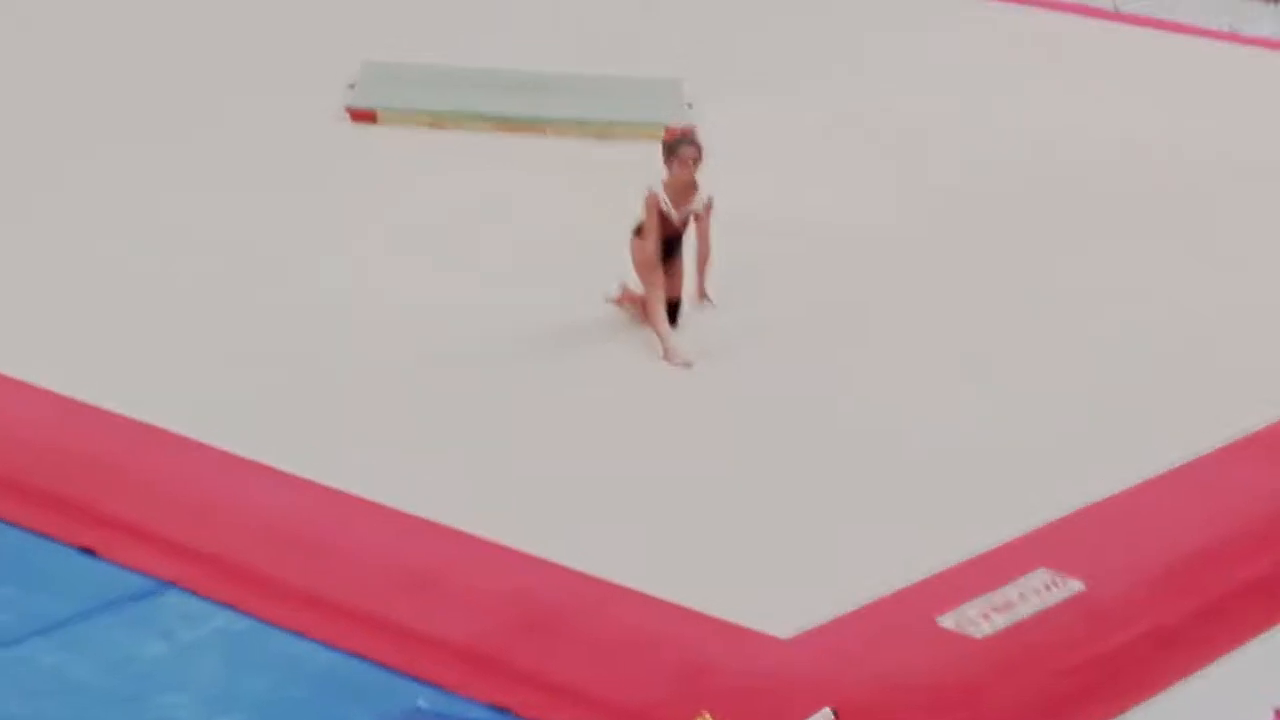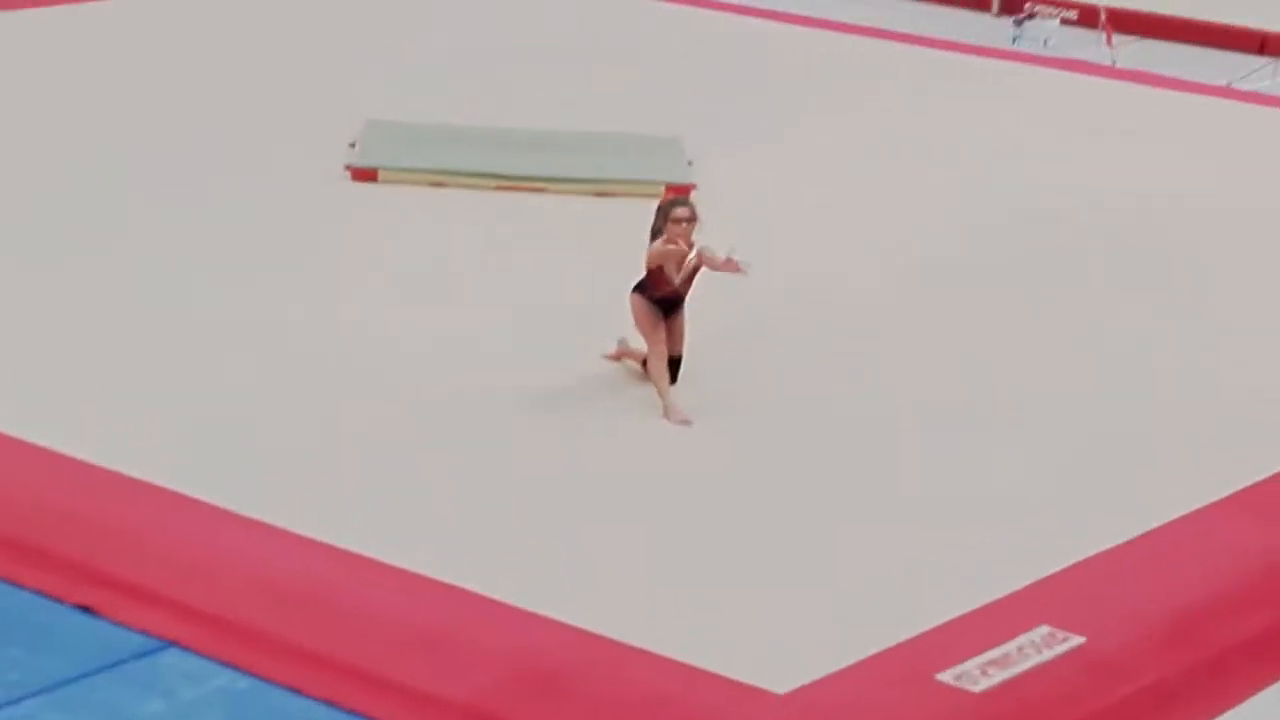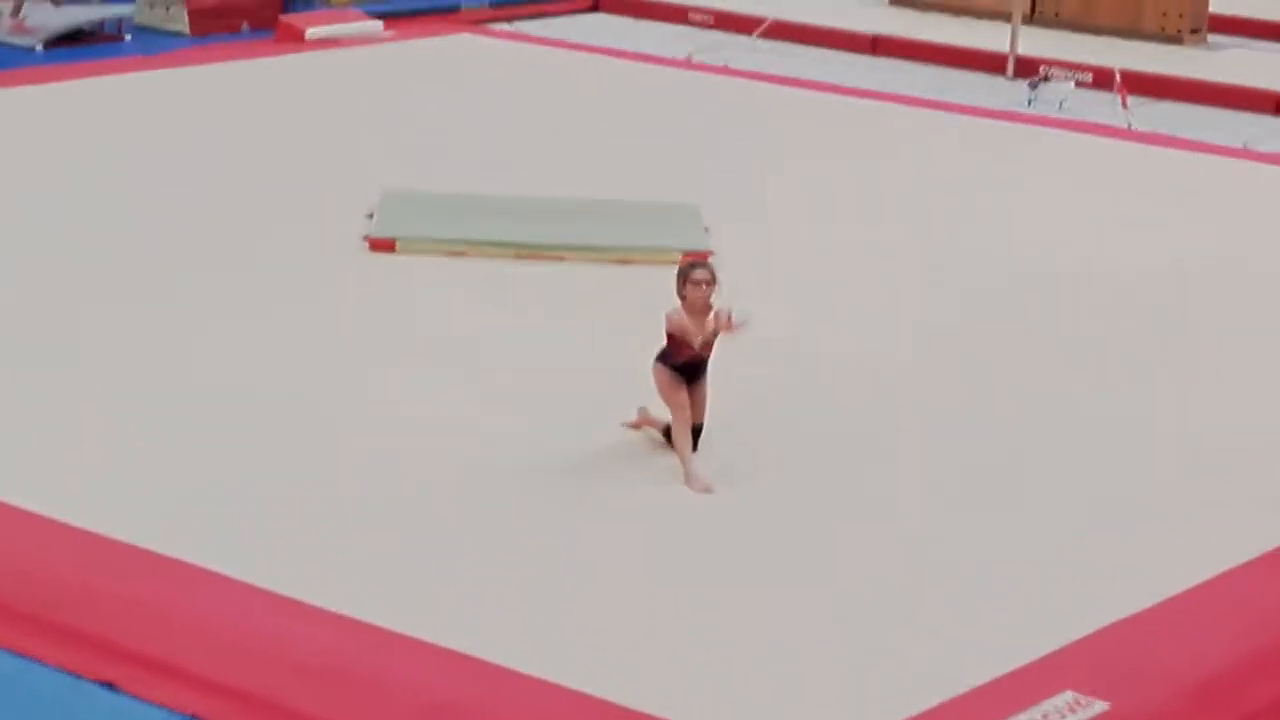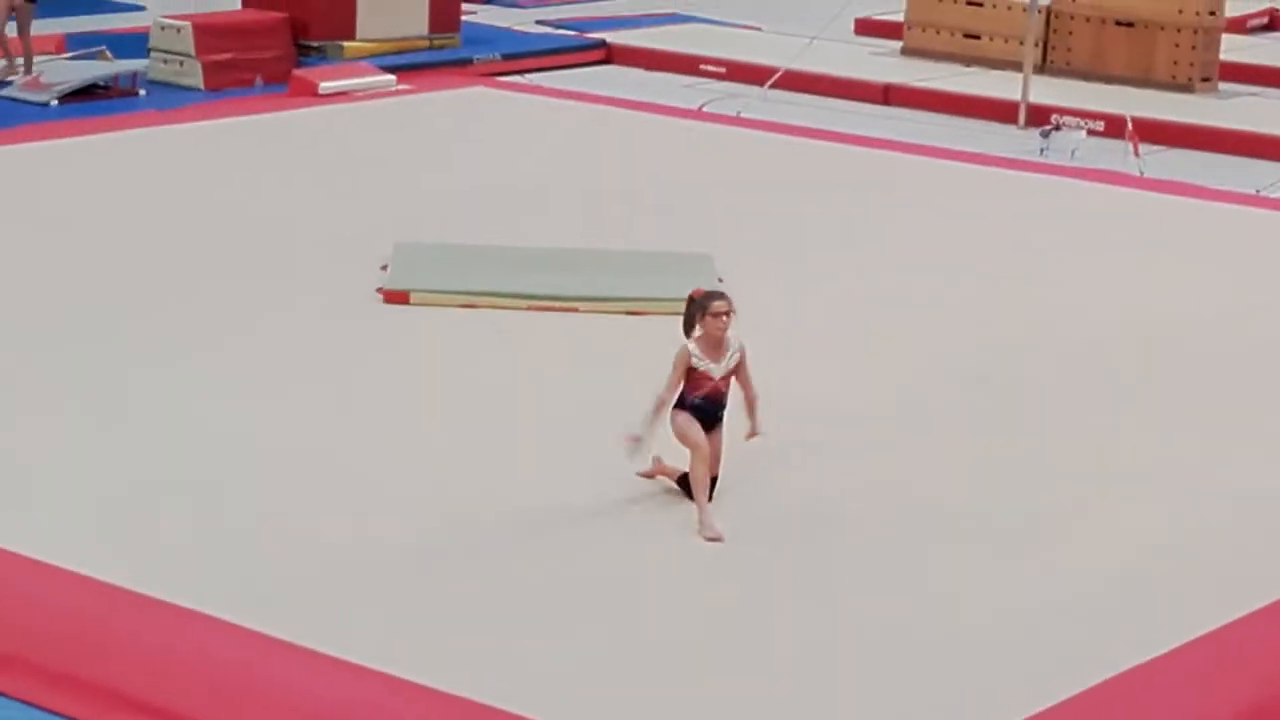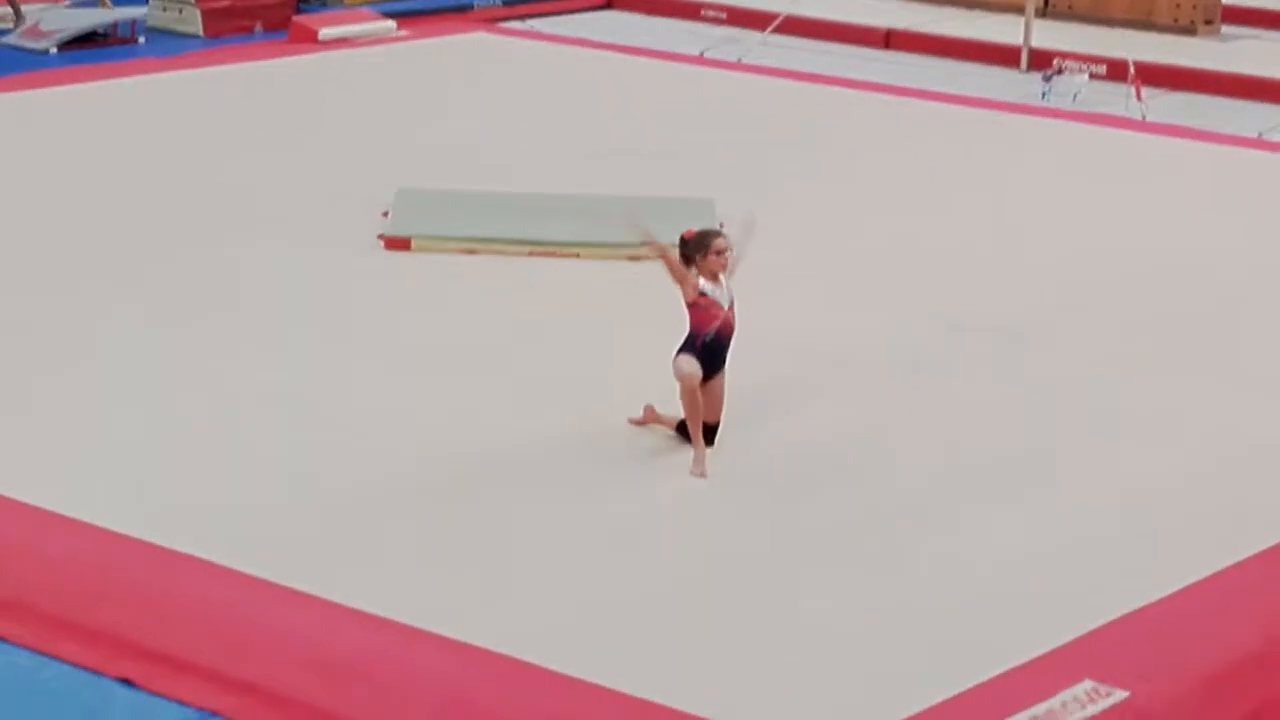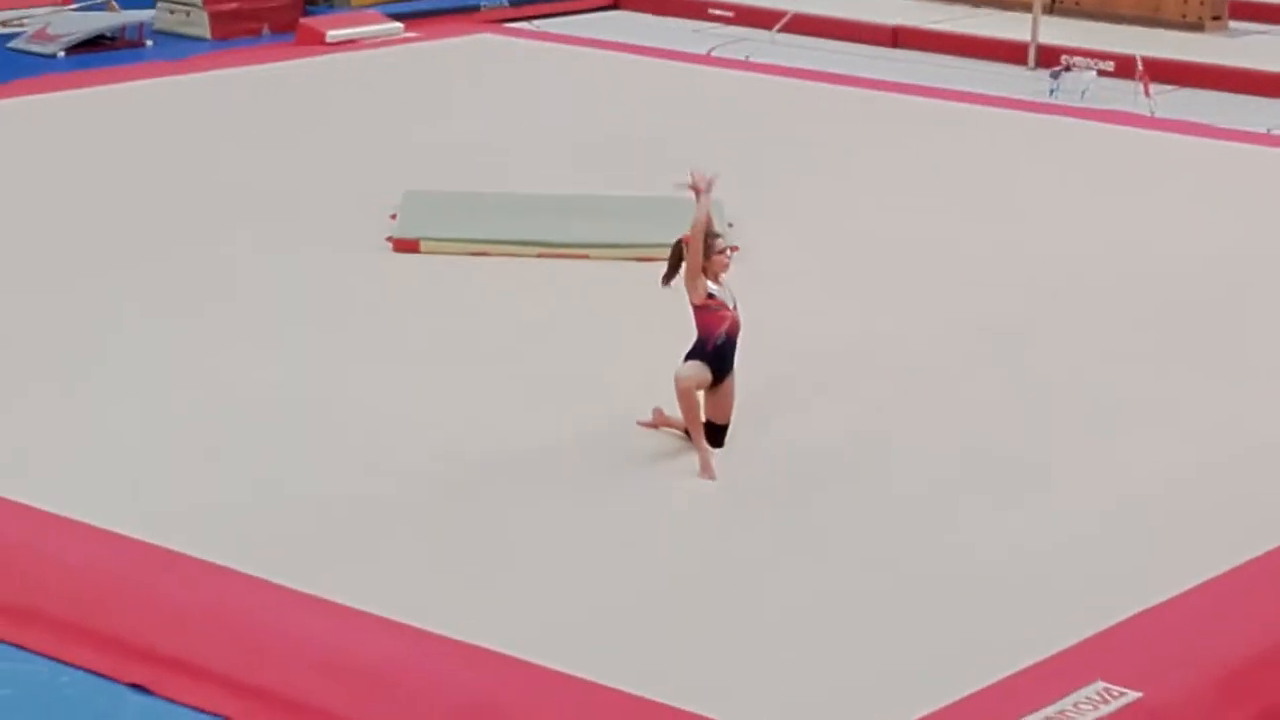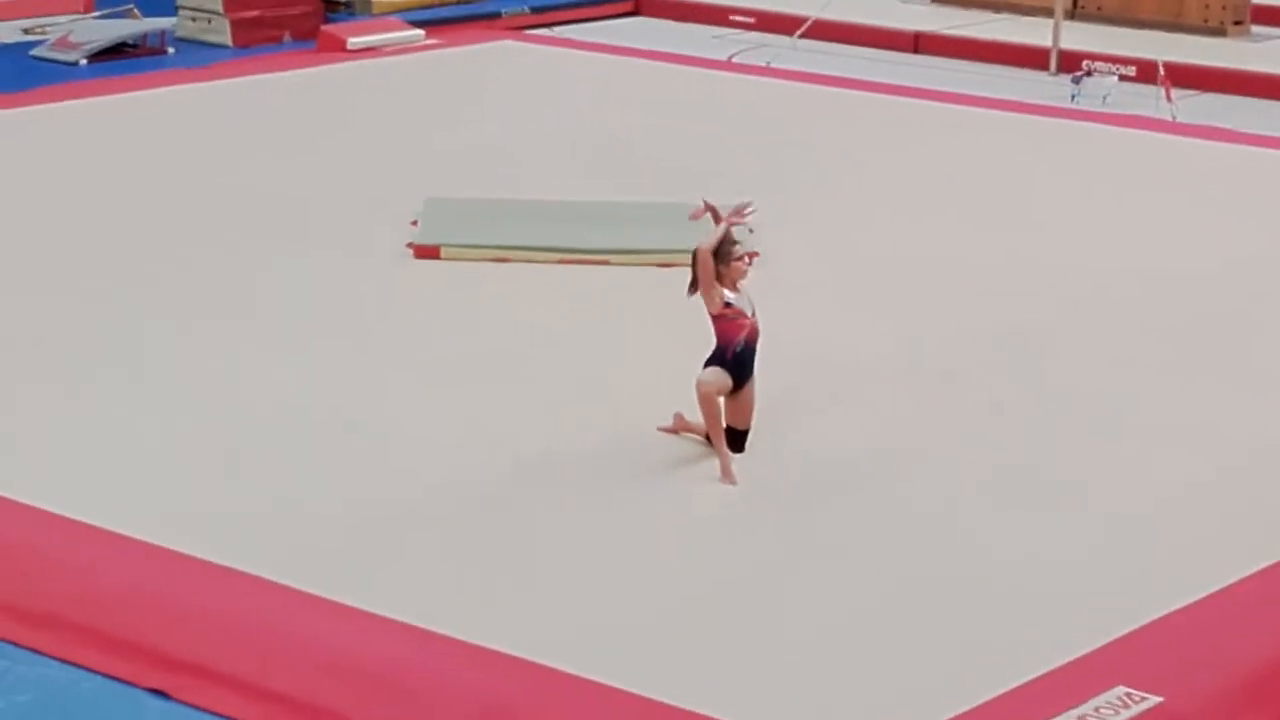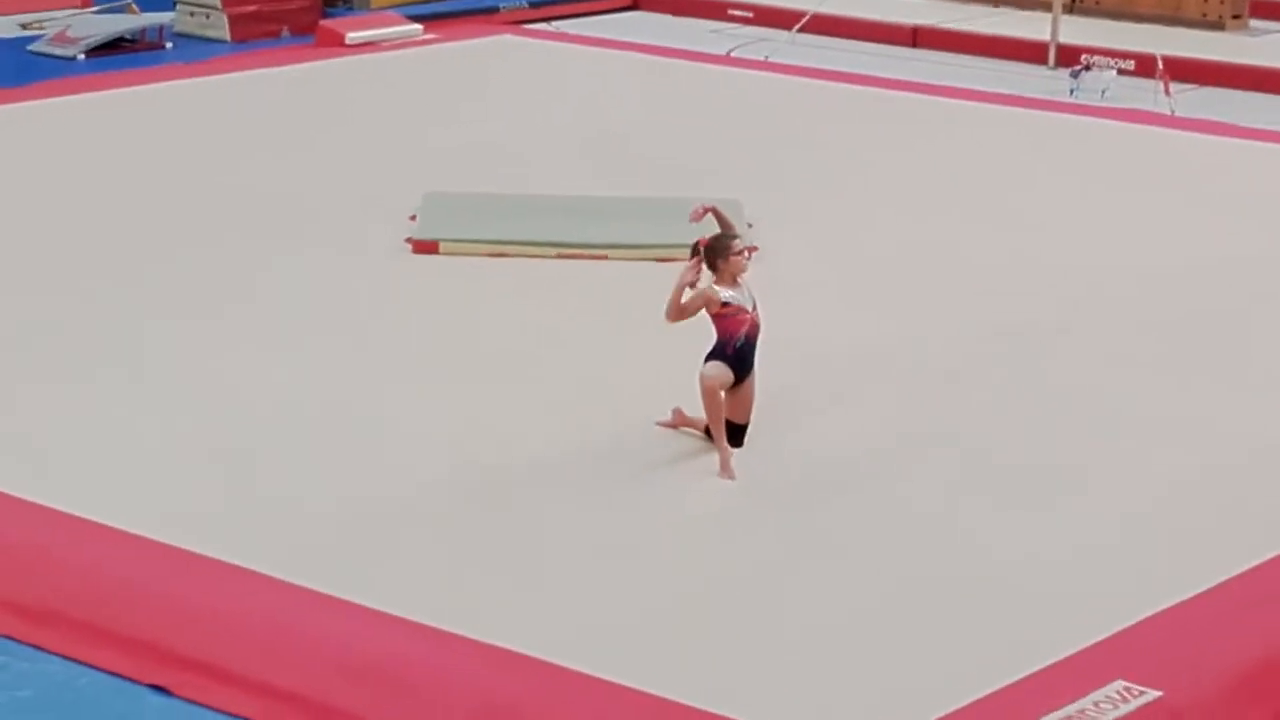
dt=0.3s
person 1, frame 1
left shoulder: (703, 199)
right shoulder: (655, 194)
left elbow: (703, 242)
right elbow: (651, 243)
left wrist: (701, 284)
left hip: (674, 247)
right hip: (645, 242)
left knee: (671, 317)
right knee: (656, 288)
left ankle: (628, 294)
right ankle: (669, 347)
person 1, frame 2
left shoulder: (699, 252)
right shoulder: (656, 251)
left elbow: (712, 261)
right elbow: (668, 254)
left wrist: (723, 265)
right wrist: (677, 251)
left hip: (674, 304)
right hip: (646, 300)
left knee: (671, 373)
right knee: (658, 346)
left ankle: (627, 351)
right ankle: (669, 405)
person 1, frame 3
left shoulder: (718, 314)
right shoulder: (675, 316)
left elbow: (721, 326)
right elbow: (688, 328)
left wrist: (726, 326)
right wrist: (702, 326)
left hip: (697, 369)
right hip: (669, 368)
left knee: (692, 439)
right knee: (682, 412)
left ankle: (647, 418)
right ankle: (691, 472)
person 1, frame 4
left shoulder: (736, 347)
right shoulder: (688, 351)
left elbow: (747, 388)
right elbow: (667, 392)
left wrist: (753, 423)
right wrist: (645, 430)
left hip: (714, 417)
right hip: (686, 413)
left knee: (706, 487)
right knee: (702, 450)
left ankle: (661, 468)
right ankle: (705, 517)
person 1, frame 5
left shoulder: (722, 280)
right shoulder: (692, 282)
left elbow: (728, 258)
right elbow: (666, 255)
right wrist: (648, 238)
left hip: (716, 362)
right hip: (692, 354)
left knee: (708, 435)
right knee: (690, 377)
left ankle: (655, 416)
right ankle: (697, 454)
person 1, frame 6
left shoulder: (719, 279)
right shoulder: (697, 284)
left elbow: (709, 232)
right elbow: (697, 235)
left wrist: (704, 193)
right wrist: (701, 194)
left hip: (725, 364)
right hip: (702, 360)
left knee: (717, 437)
right knee: (684, 381)
left ankle: (665, 419)
right ankle: (701, 449)
person 1, frame 7
left shoulder: (738, 286)
right shoulder: (714, 293)
left elbow: (728, 238)
right elbow: (702, 253)
left wrist: (715, 212)
right wrist: (725, 223)
left hip: (745, 368)
right hip: (722, 365)
left knee: (737, 442)
right knee: (705, 385)
left ankle: (685, 424)
right ankle: (723, 456)
person 1, frame 8
left shoulder: (739, 281)
right shoulder: (711, 294)
left elbow: (731, 236)
right elbow: (673, 315)
left wrist: (714, 211)
right wrist: (682, 283)
left hip: (746, 362)
right hip: (723, 359)
left knee: (736, 436)
right knee: (709, 378)
left ankle: (684, 419)
right ankle: (723, 451)
